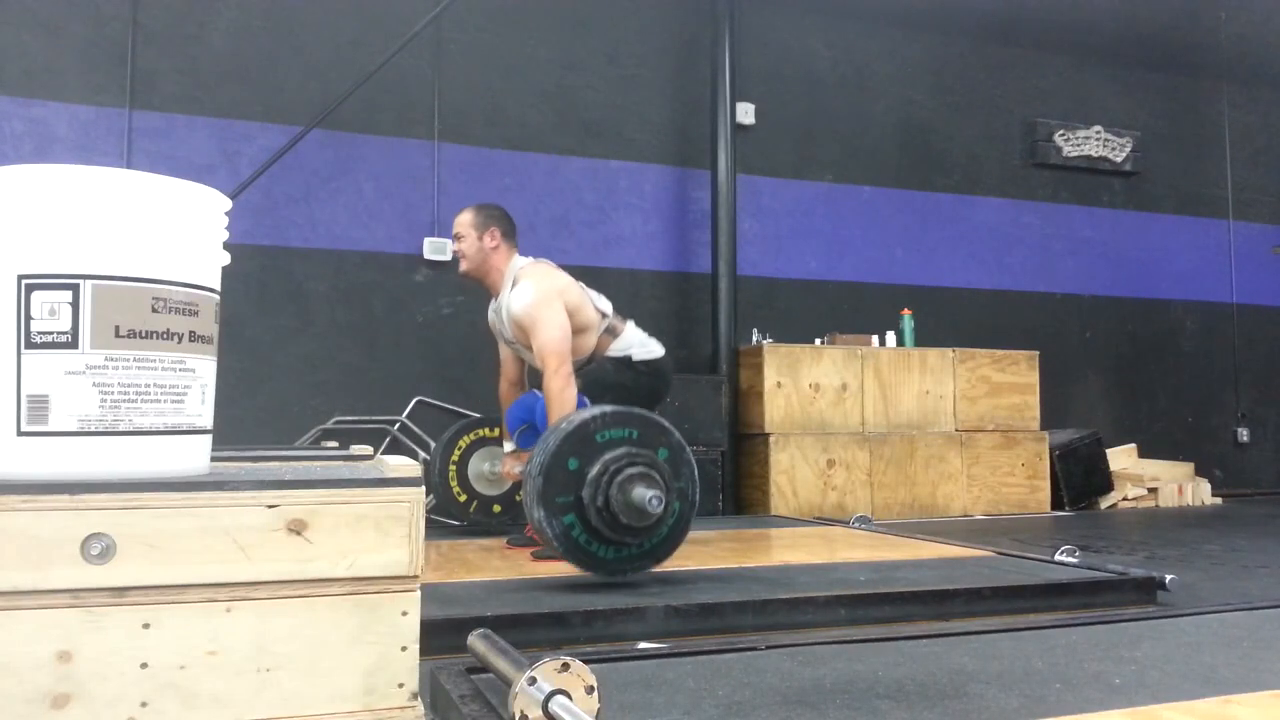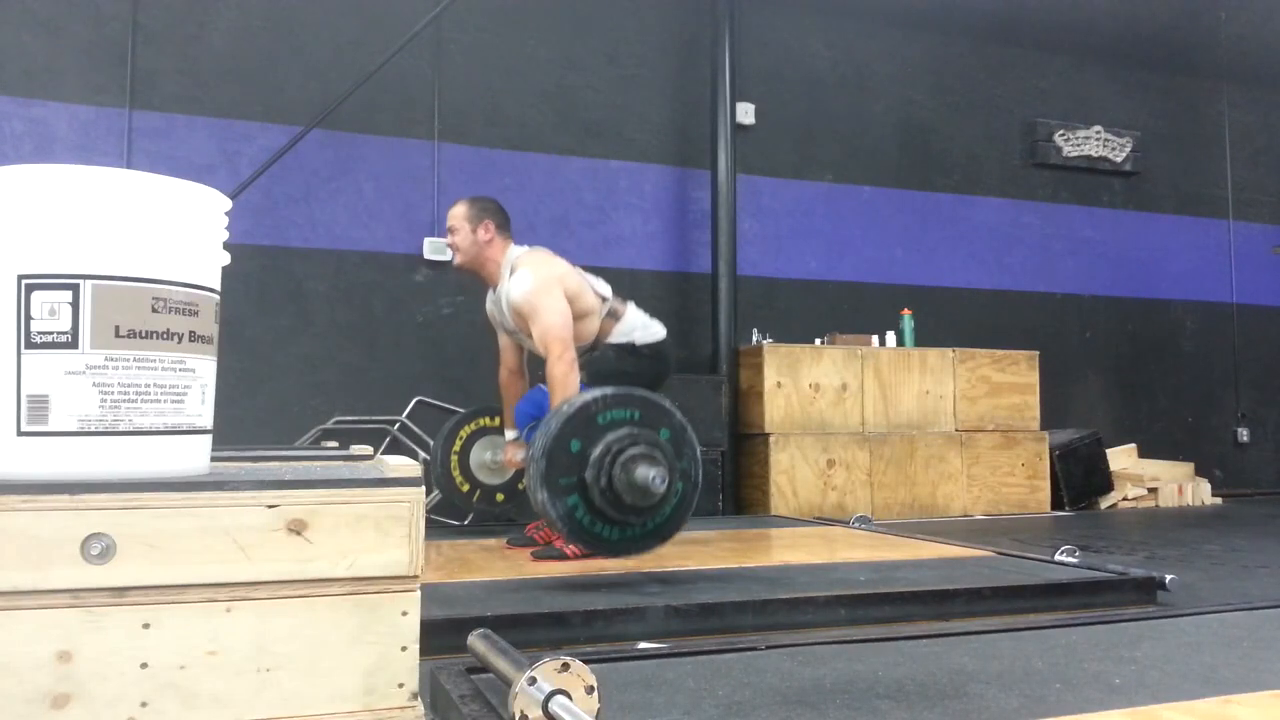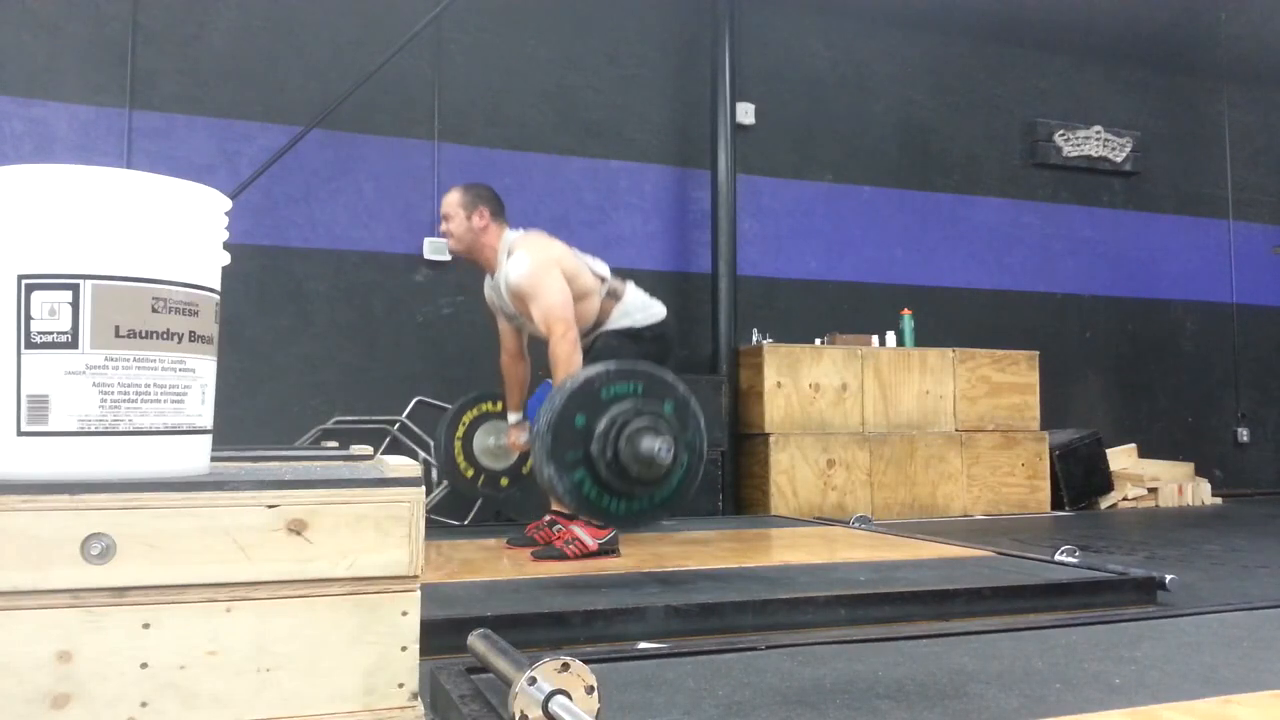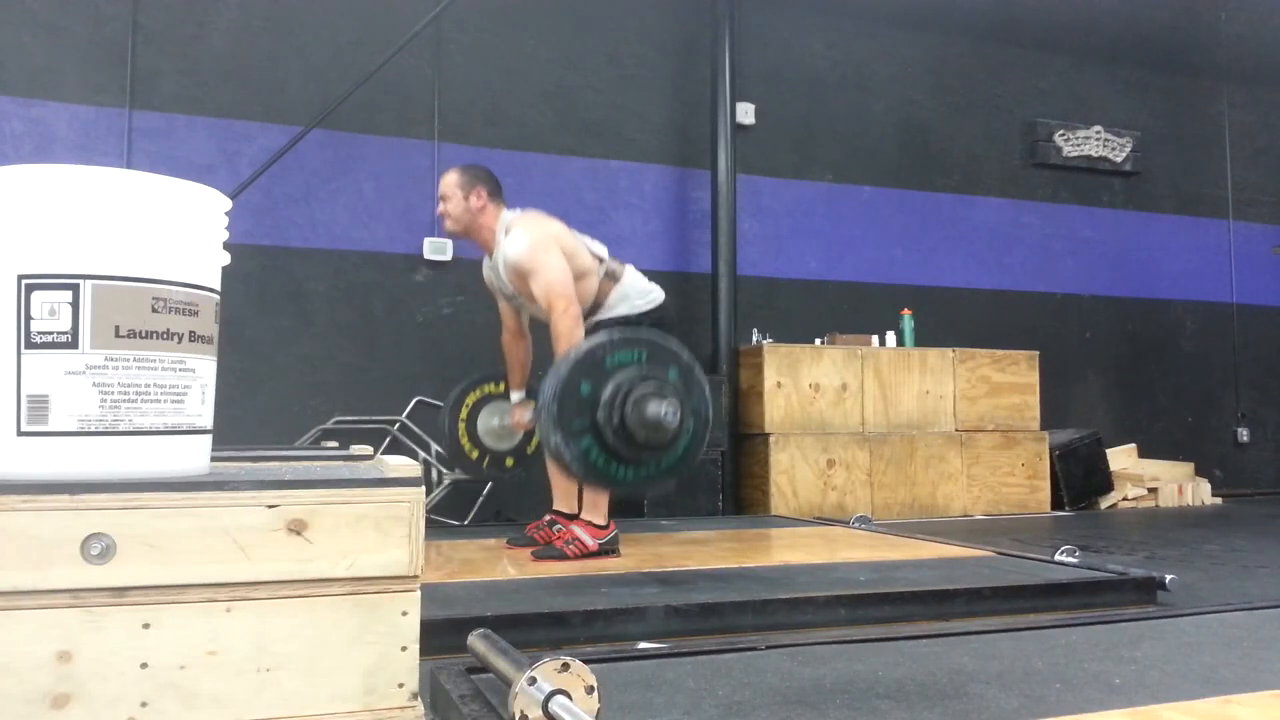
dt=0.1s
person 1, frame 1
left shoulder: (532, 291)
right shoulder: (499, 306)
left elbow: (559, 376)
right elbow: (511, 381)
right wrist: (511, 449)
left hip: (638, 366)
right hip: (604, 368)
left knee: (554, 415)
right knee: (521, 415)
person 1, frame 2
left shoulder: (530, 280)
right shoulder: (497, 298)
left elbow: (562, 361)
right elbow: (511, 371)
right wrist: (513, 438)
left hip: (639, 346)
right hip: (603, 351)
right knee: (533, 413)
person 1, frame 3
left shoulder: (528, 262)
right shoulder: (494, 282)
left elbow: (564, 340)
right elbow: (513, 355)
right wrist: (515, 420)
left hip: (639, 329)
right hip: (604, 336)
left ankle: (595, 529)
right ankle: (561, 519)
person 1, frame 4
left shoulder: (525, 239)
right shoulder: (494, 262)
left elbow: (565, 313)
right elbow: (514, 335)
right wrist: (519, 399)
left hip: (635, 314)
right hip: (602, 320)
left ankle: (597, 530)
right ankle: (563, 519)
